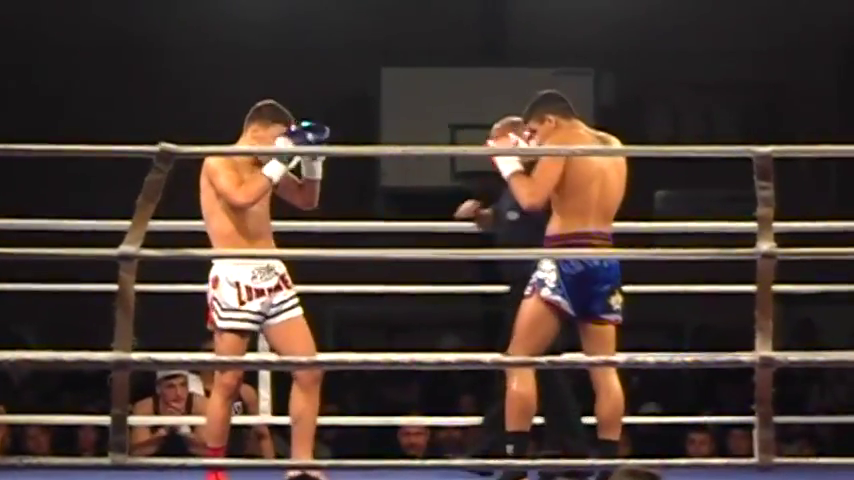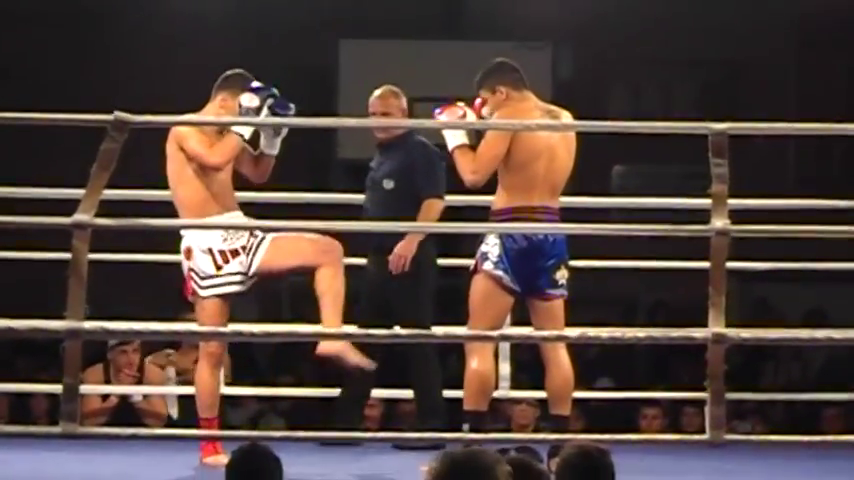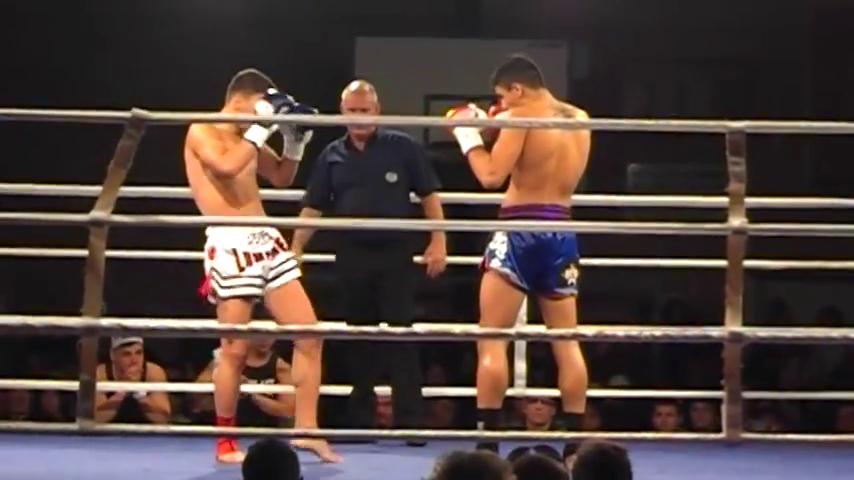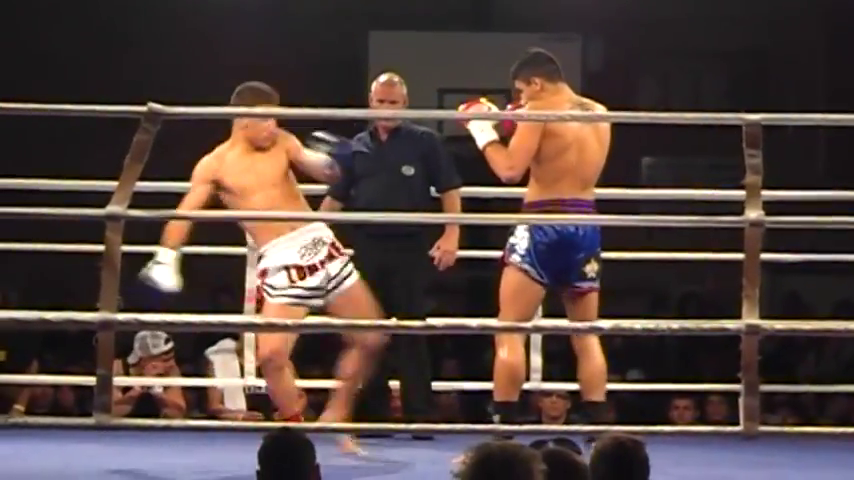
dt=0.7s
person 1, frame 1
left shoulder: (266, 165)
right shoulder: (218, 163)
left elbow: (306, 200)
right elbow: (240, 199)
left wrist: (311, 159)
right wrist: (280, 161)
left hip: (274, 277)
right hip: (235, 280)
left knee: (308, 373)
right knee: (228, 382)
person 1, frame 2
left shoulder: (226, 133)
right shoulder: (186, 129)
left elbow: (257, 173)
right elbow: (214, 160)
left wrist: (273, 132)
right wrist: (247, 119)
left hip: (242, 234)
right hip: (206, 244)
left knee: (328, 249)
right knee: (212, 350)
left ankle: (332, 338)
right ankle: (210, 444)
person 1, frame 3
left shoulder: (248, 136)
right shoulder: (201, 132)
left elbow: (282, 176)
right elbow: (226, 166)
left wrist: (294, 139)
right wrist: (262, 126)
left hip: (267, 242)
right hip: (230, 247)
left knee: (309, 336)
right knee: (235, 349)
left ankle: (305, 427)
right ankle: (226, 442)
person 1, frame 4
left shoulder: (282, 142)
right shoulder: (214, 164)
left elbow: (324, 172)
right elbow: (184, 215)
left wrist: (325, 156)
right wrist: (165, 261)
left hip: (320, 246)
right hip: (281, 263)
left knee: (371, 340)
right knee: (271, 354)
left ankle: (336, 415)
person 2, frame 1
left shoulder: (560, 142)
right shoulder: (613, 146)
left elbow: (531, 197)
left wrist: (508, 157)
left hip: (565, 261)
right hip: (604, 260)
left knee: (520, 361)
right knee: (604, 369)
person 2, frame 2
left shoulder: (509, 116)
right shoulder: (564, 120)
left elbow: (474, 175)
left wrist: (454, 129)
right wrist: (481, 122)
left hip: (512, 235)
right hip: (551, 234)
left knee: (479, 342)
right knee: (554, 344)
person 2, frame 3
left shoulder: (522, 116)
right shoulder: (579, 120)
left elbow: (492, 175)
left wrist: (468, 133)
left hip: (521, 232)
right hip: (561, 232)
left knee: (491, 341)
right knee: (567, 343)
left ankle: (487, 444)
person 2, frame 4
left shoulder: (540, 112)
right shoulder: (599, 116)
left elbow: (510, 170)
left wrist: (481, 127)
right wrist: (516, 121)
left hip: (543, 228)
right hip: (584, 227)
left knee: (510, 335)
right knee: (587, 338)
person 3, frame 1
right shoulder: (509, 182)
right elbow: (495, 226)
right wrist: (476, 212)
right hip: (521, 286)
right knee: (546, 372)
left ankle: (491, 448)
person 3, frame 2
left shoulder: (420, 151)
right shoulder: (381, 155)
left elbow: (434, 201)
left wrist: (411, 241)
left hip: (409, 260)
right hip: (380, 259)
left knee: (417, 342)
right knee: (365, 339)
left ankle: (432, 424)
right ankle: (346, 421)
person 3, frame 3
left shoulder: (403, 147)
right shoulder: (332, 155)
left elbow: (429, 194)
right elbow: (313, 209)
left wrist: (439, 239)
right wrist: (295, 251)
left hip: (395, 252)
right hip: (352, 255)
right knee: (359, 337)
left ankle: (410, 421)
right ankle: (360, 420)
person 3, frame 4
left shoulder: (425, 141)
right shoulder: (357, 145)
left elbow: (450, 190)
right elbow: (336, 197)
left wrist: (451, 234)
left hip: (410, 246)
right hip: (368, 247)
left knee: (412, 329)
left ankle: (419, 415)
right ankle: (373, 413)
